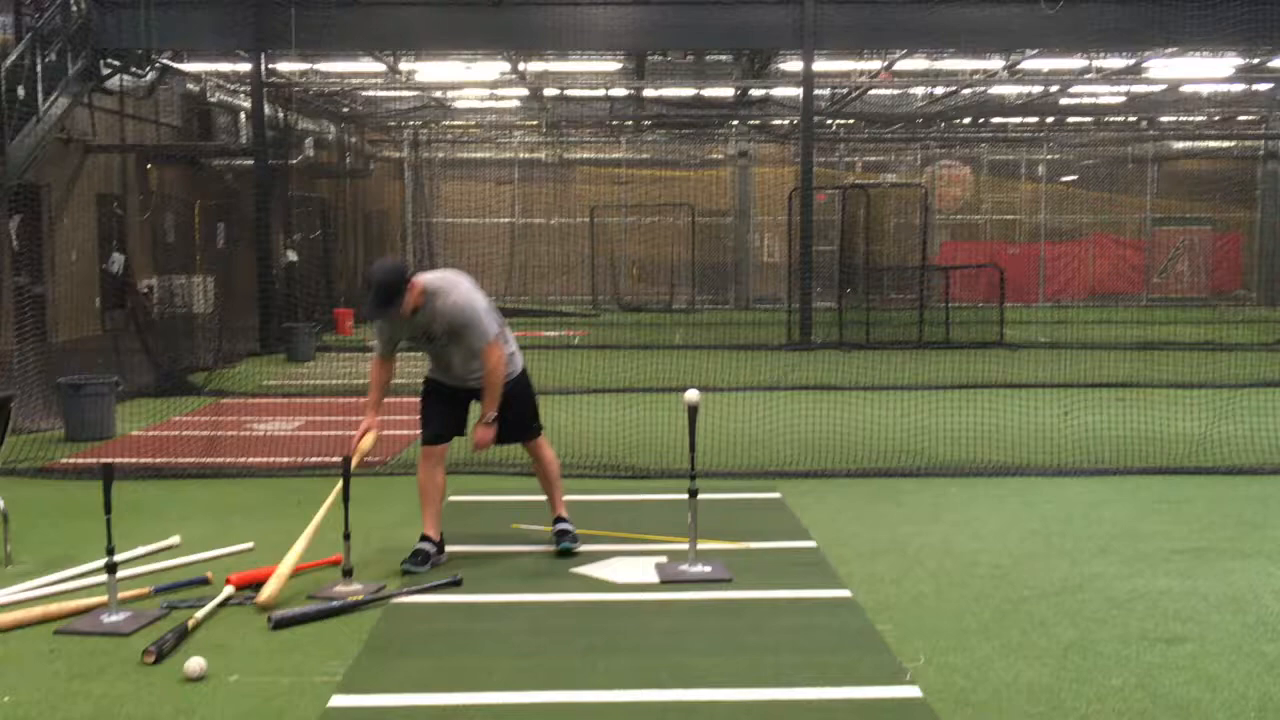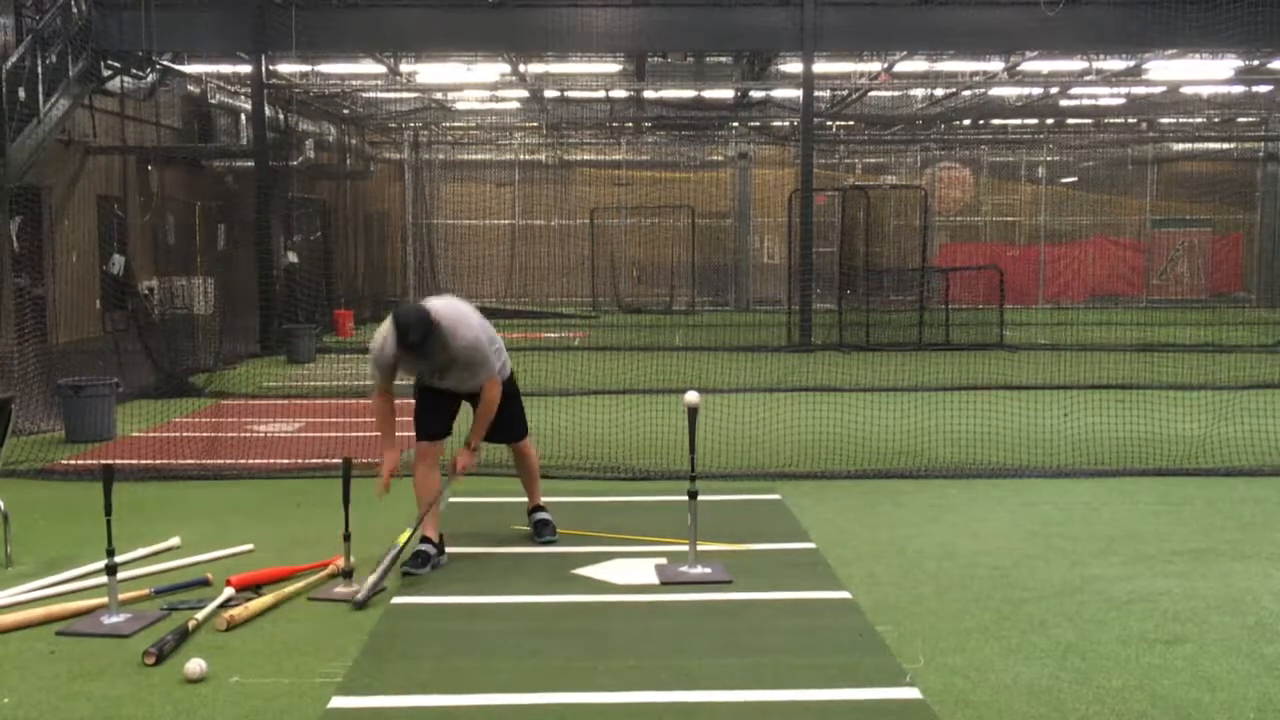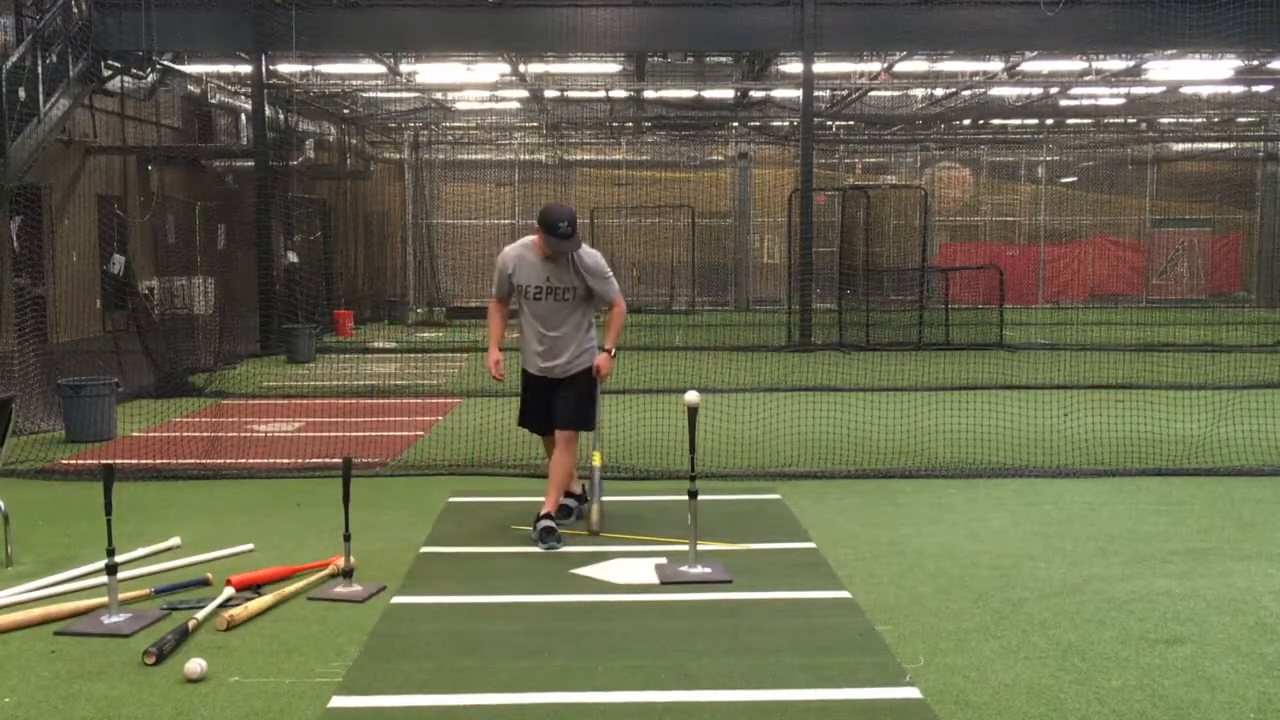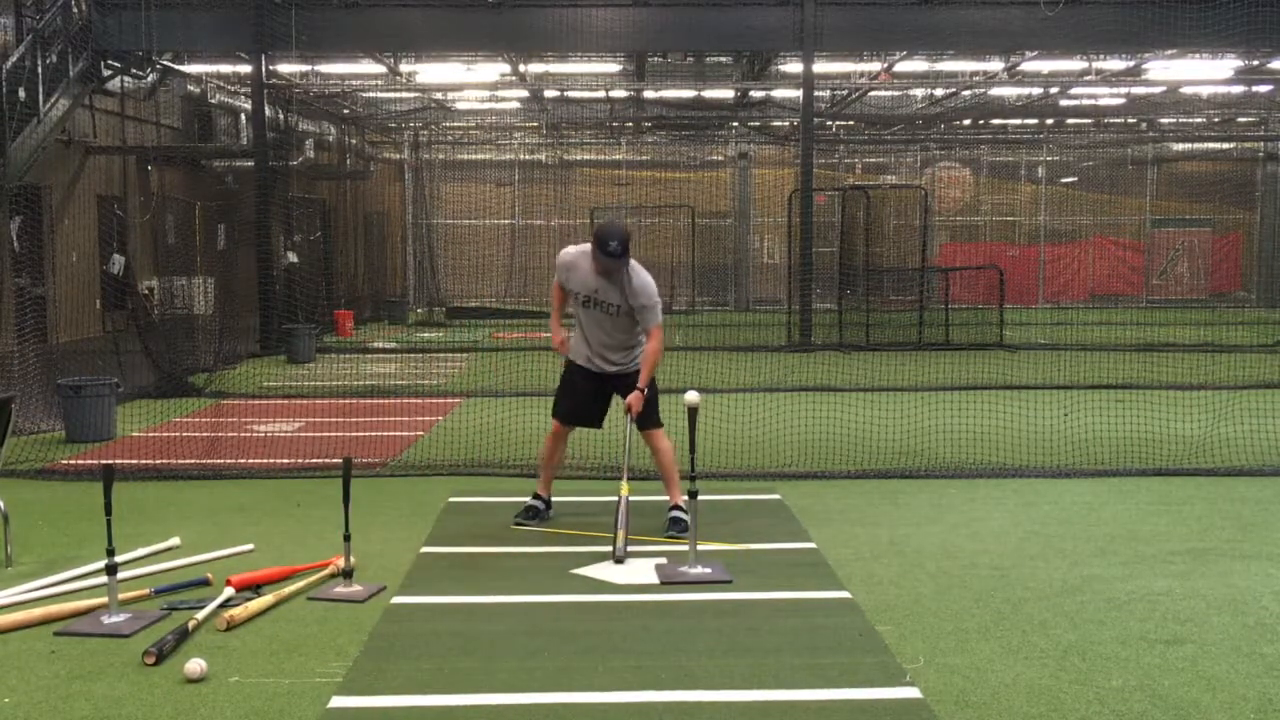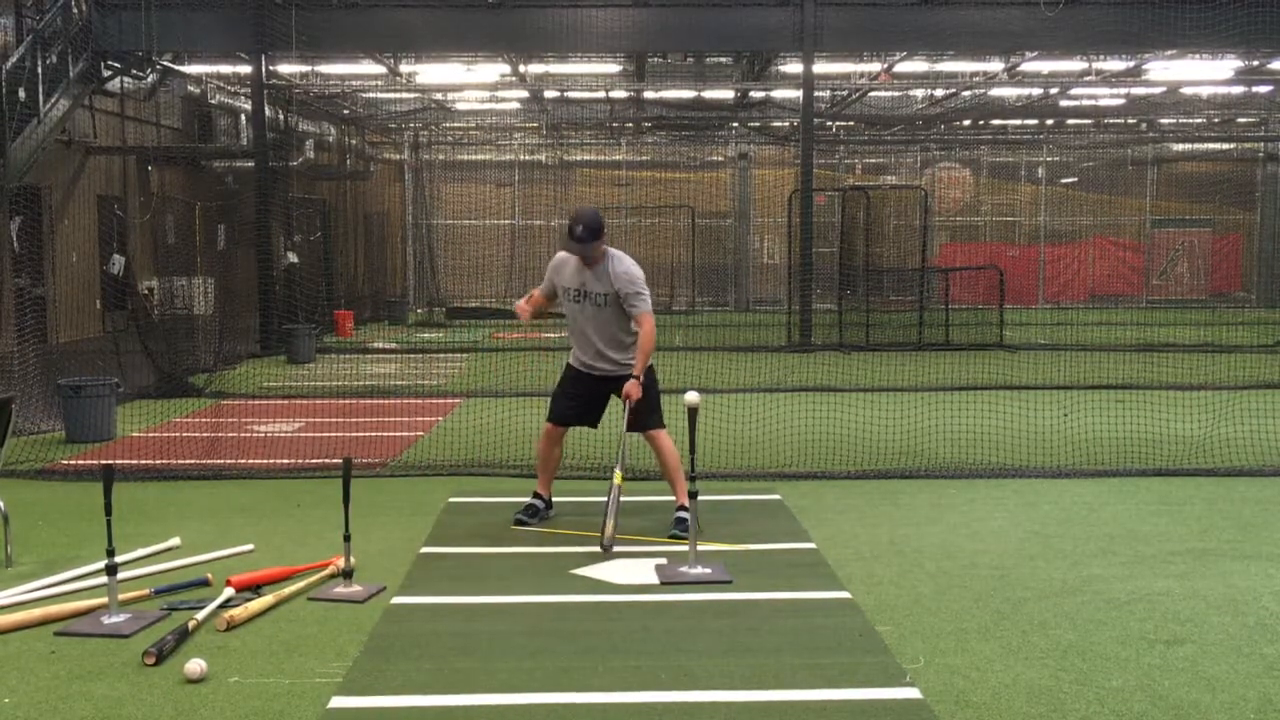
dt=1s
person 1, frame 1
left shoulder: (457, 299)
right shoulder: (388, 309)
left elbow: (495, 359)
right elbow: (383, 360)
left wrist: (488, 419)
right wrist: (372, 411)
left hip: (500, 368)
right hip: (445, 376)
left knee: (533, 441)
right knee: (431, 451)
left ankle: (561, 520)
right ankle: (432, 539)
person 1, frame 2
left shoulder: (467, 333)
right shoulder: (384, 344)
left elbow: (491, 391)
right elbow: (383, 395)
left wrist: (471, 447)
right wrist: (389, 452)
left hip: (487, 378)
right hip: (434, 385)
left knee: (518, 441)
right knee: (425, 453)
left ankle: (536, 509)
right ankle: (430, 541)
person 1, frame 3
left shoulder: (590, 261)
right shoulder: (511, 258)
left elbow: (617, 305)
right elbow: (499, 302)
left wrist: (607, 350)
right wrist: (494, 348)
left hip: (578, 364)
right hip: (535, 364)
left knee: (567, 437)
right knee: (547, 435)
left ankle: (546, 517)
right ankle: (574, 493)
person 1, frame 4
left shoulder: (641, 282)
right shoulder: (569, 259)
left elbow: (655, 339)
left wrist: (641, 389)
right wrist: (556, 325)
left hip: (631, 364)
right hip: (584, 361)
left knee: (653, 431)
right knee: (558, 428)
left ankle: (677, 505)
right ankle: (541, 499)
person 1, frame 5
left shoulder: (625, 270)
right shoulder: (560, 263)
left elbow: (647, 325)
right elbow: (544, 296)
left wrist: (636, 377)
right wrist: (525, 303)
left hip: (629, 367)
right hip: (583, 366)
left knee: (655, 433)
right knee: (553, 429)
left ankle: (683, 507)
right ankle: (542, 499)
